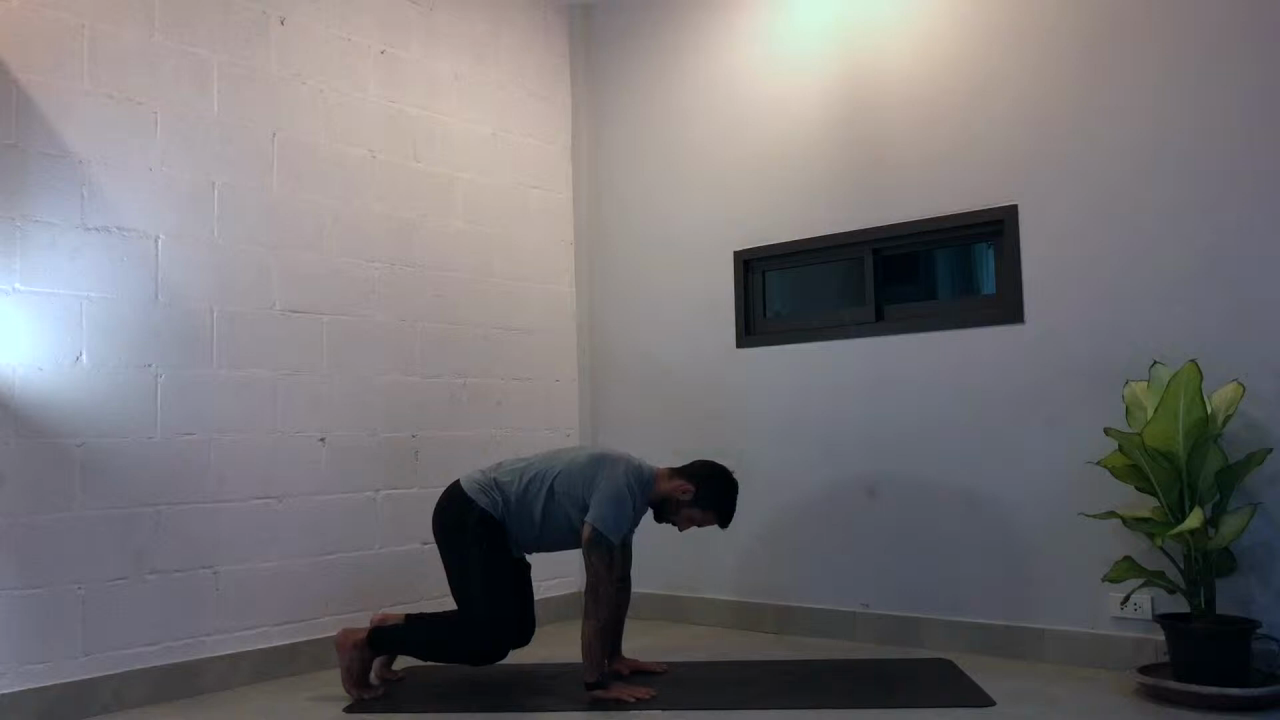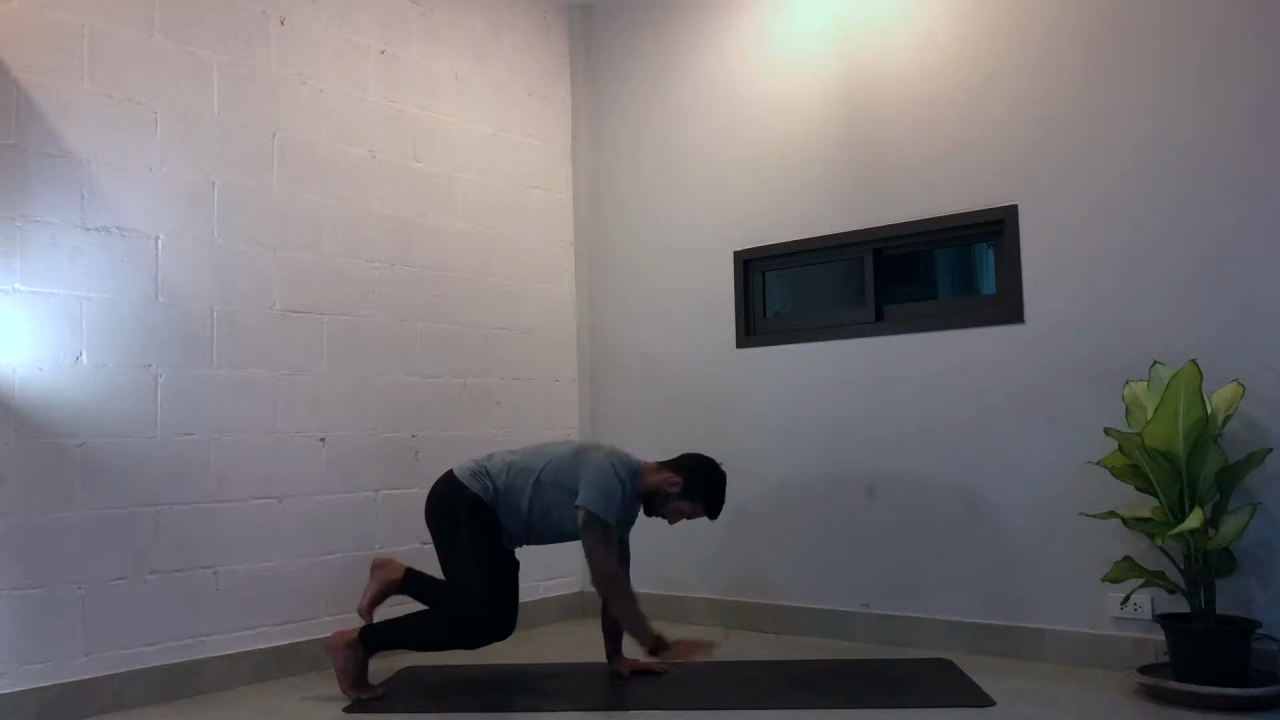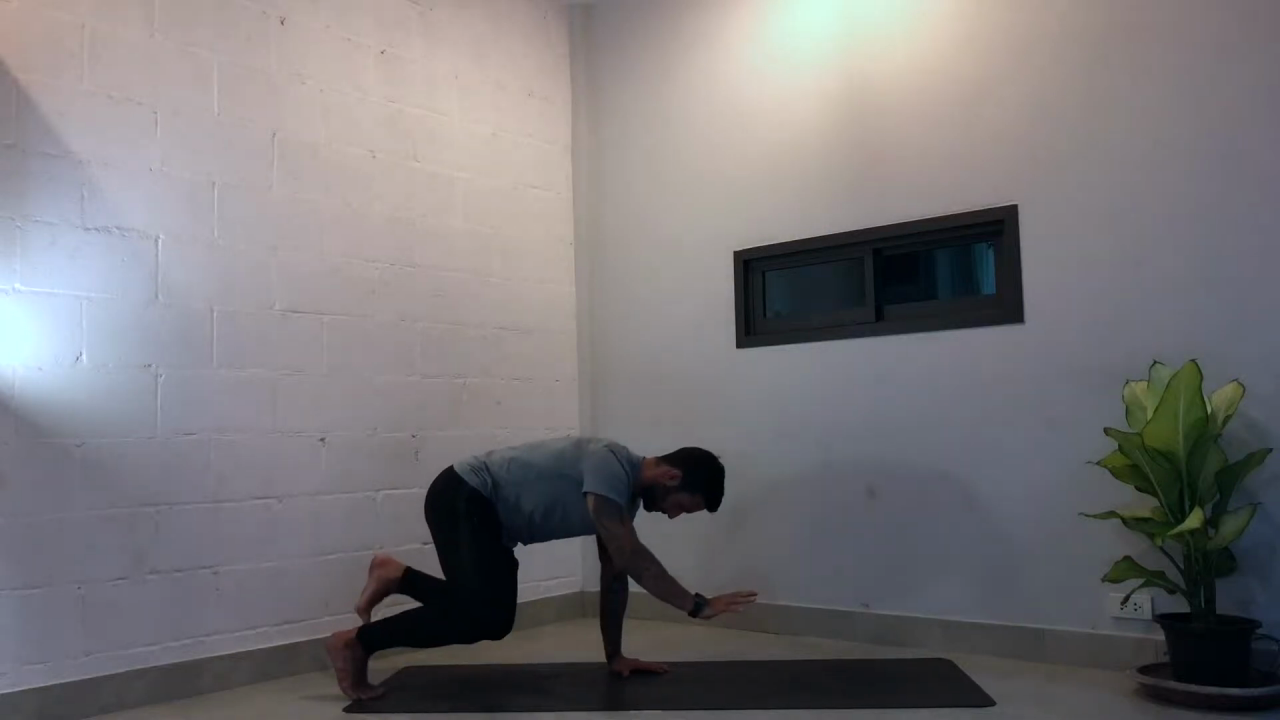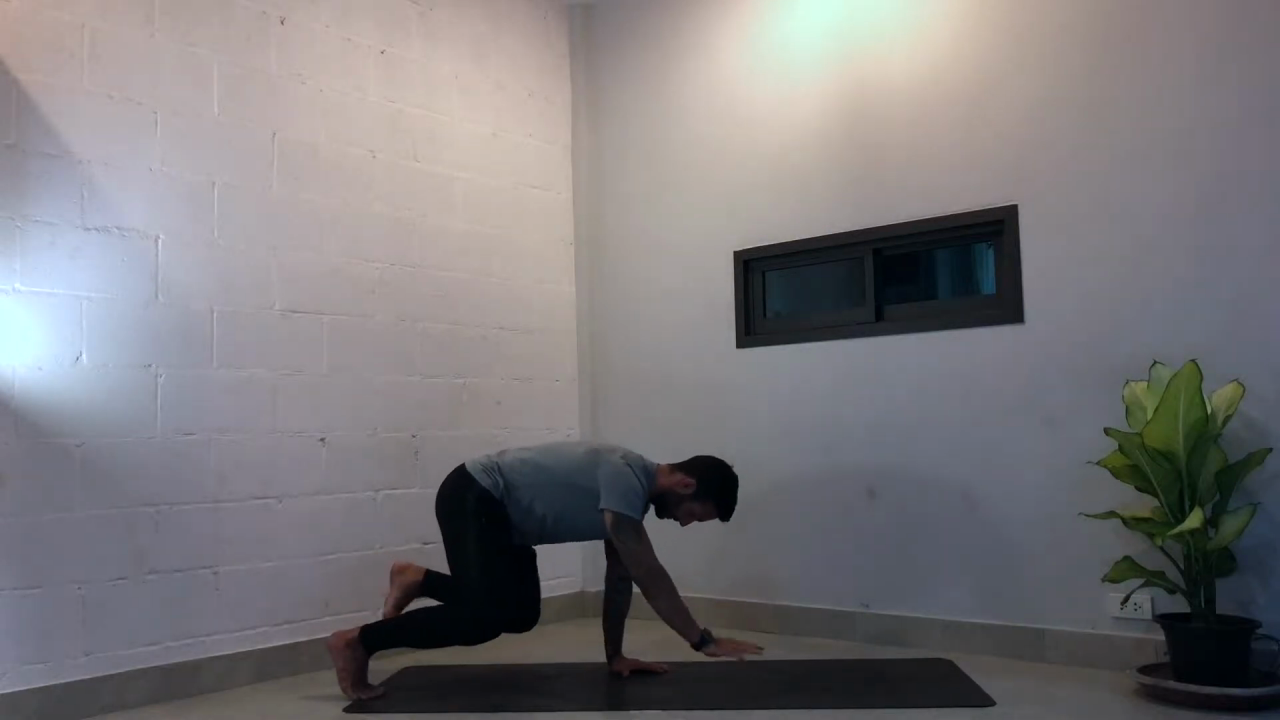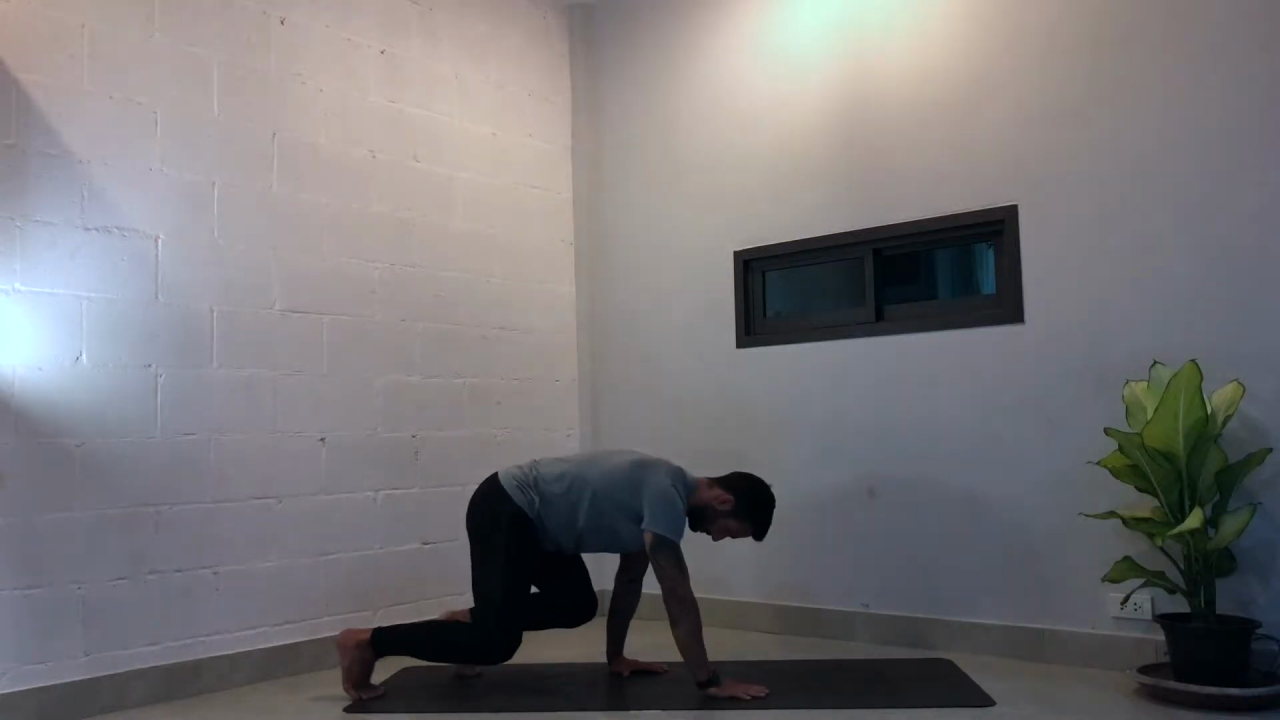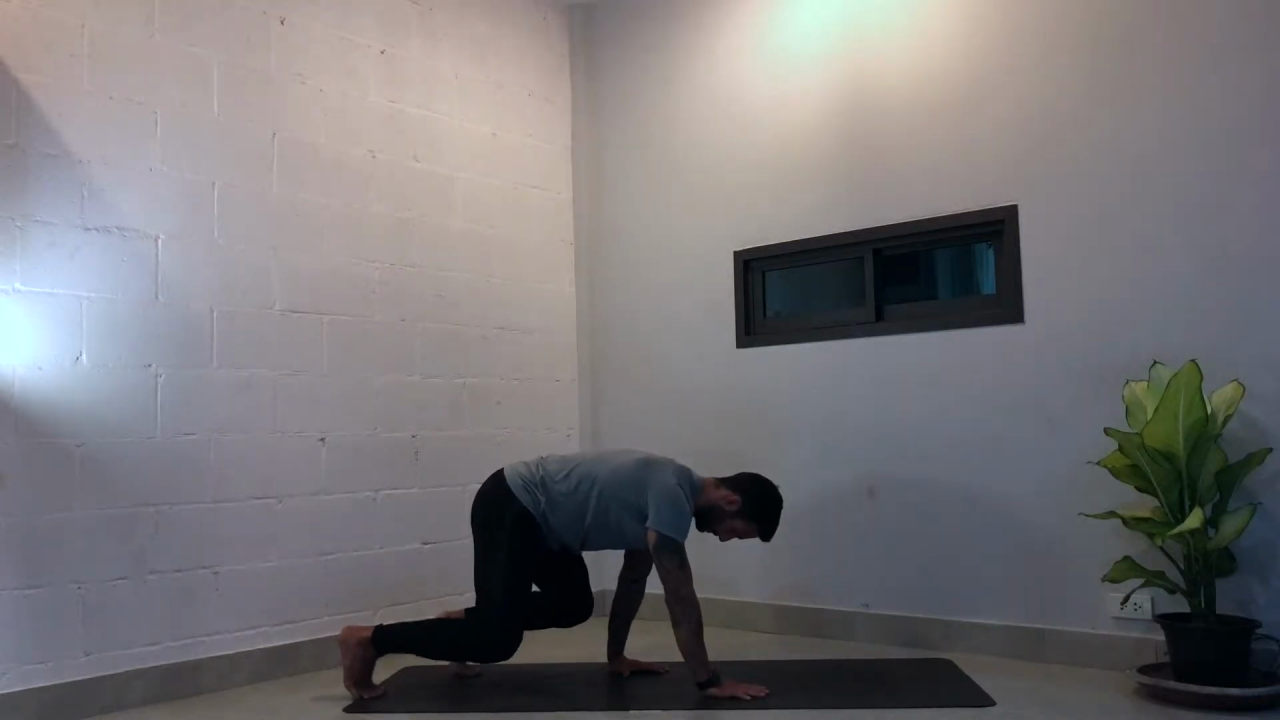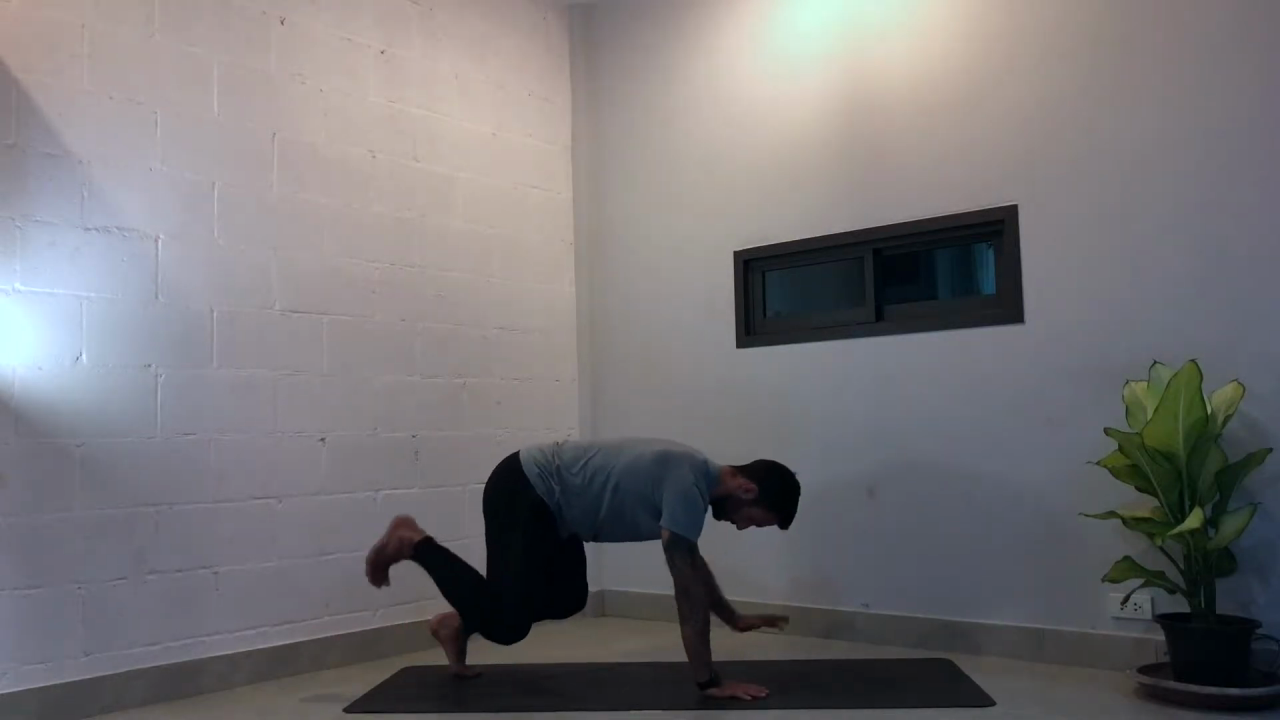
dt=0.5s
person 1, frame 1
left shoulder: (634, 490)
right shoulder: (621, 488)
left elbow: (620, 580)
right elbow: (599, 590)
left wrist: (615, 657)
right wrist: (596, 680)
left hip: (494, 523)
right hip: (469, 514)
left knee: (516, 631)
right knee: (490, 640)
left ankle: (397, 627)
right ankle: (364, 643)
person 1, frame 2
left shoulder: (627, 491)
right shoulder: (609, 476)
left elbow: (617, 574)
right elbow: (605, 577)
left wrist: (617, 656)
right wrist: (656, 646)
left hip: (489, 514)
right hip: (462, 501)
left knee: (497, 620)
right knee: (482, 622)
left ankle: (396, 577)
right ankle: (357, 643)
person 1, frame 3
left shoulder: (625, 490)
right shoulder: (609, 465)
left elbow: (614, 575)
right elbow: (630, 557)
left wrist: (615, 656)
right wrist: (697, 605)
left hip: (490, 515)
right hip: (462, 498)
left knee: (494, 618)
right knee: (483, 616)
left ankle: (395, 575)
right ankle: (355, 643)
person 1, frame 4
left shoulder: (634, 489)
right shoulder: (625, 478)
left elbow: (619, 577)
right elbow: (647, 575)
left wrist: (614, 655)
right wrist: (703, 640)
left hip: (500, 511)
right hip: (473, 497)
left knee: (521, 615)
right knee: (486, 618)
left ankle: (417, 580)
right ankle: (356, 643)
person 1, frame 5
left shoulder: (664, 494)
right shoulder: (667, 495)
left elbow: (630, 578)
right elbow: (678, 598)
left wrist: (616, 656)
right wrist: (710, 681)
left hip: (531, 519)
right hip: (504, 510)
left knee: (579, 604)
right knee: (496, 642)
left ankle: (468, 621)
right ankle: (367, 643)
person 1, frame 6
left shoulder: (669, 493)
right shoulder: (672, 495)
left elbow: (634, 577)
right elbow: (681, 597)
left wrist: (615, 654)
right wrist: (709, 680)
left hip: (535, 515)
right hip: (510, 508)
left knee: (574, 605)
right knee: (496, 641)
left ankle: (462, 621)
right ankle: (369, 640)
person 1, frame 7
left shoulder: (691, 478)
right shoulder: (688, 488)
left elbow: (692, 564)
right elbow: (688, 591)
left wrist: (738, 619)
right wrist: (709, 680)
left hip: (543, 497)
right hip: (522, 491)
left knee: (568, 599)
right knee: (506, 623)
left ankle: (457, 623)
right ankle: (413, 541)
